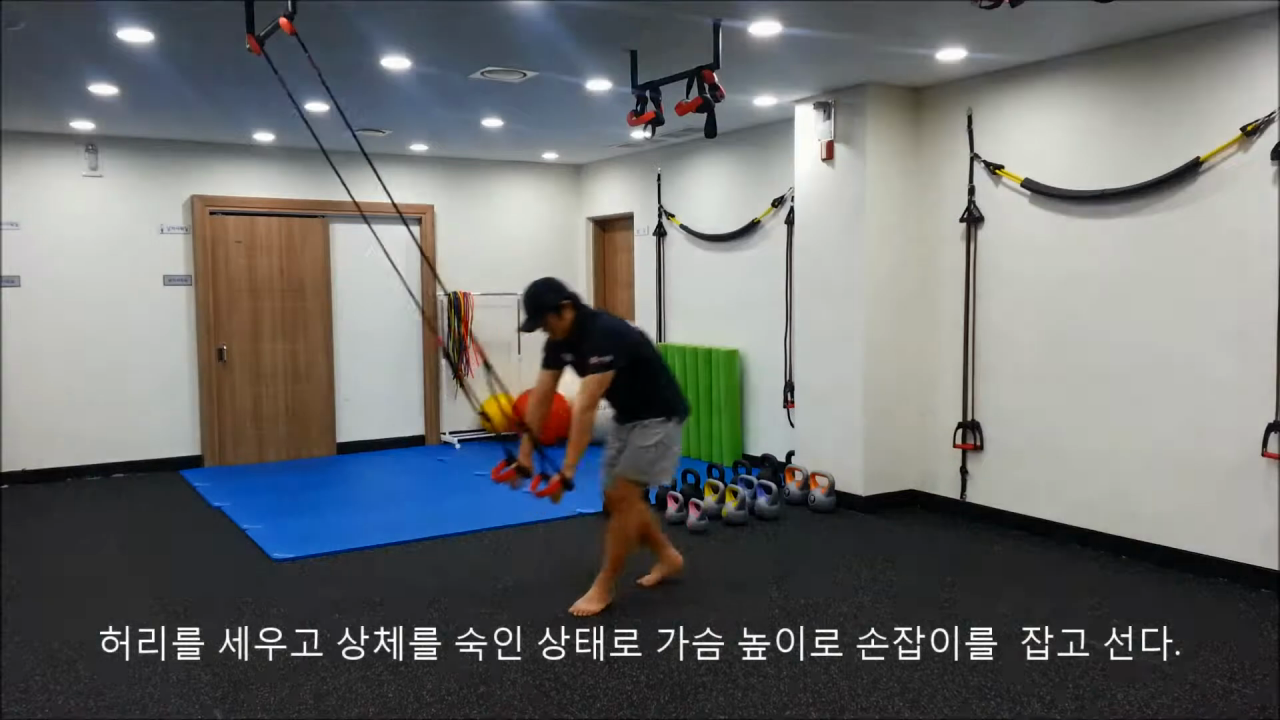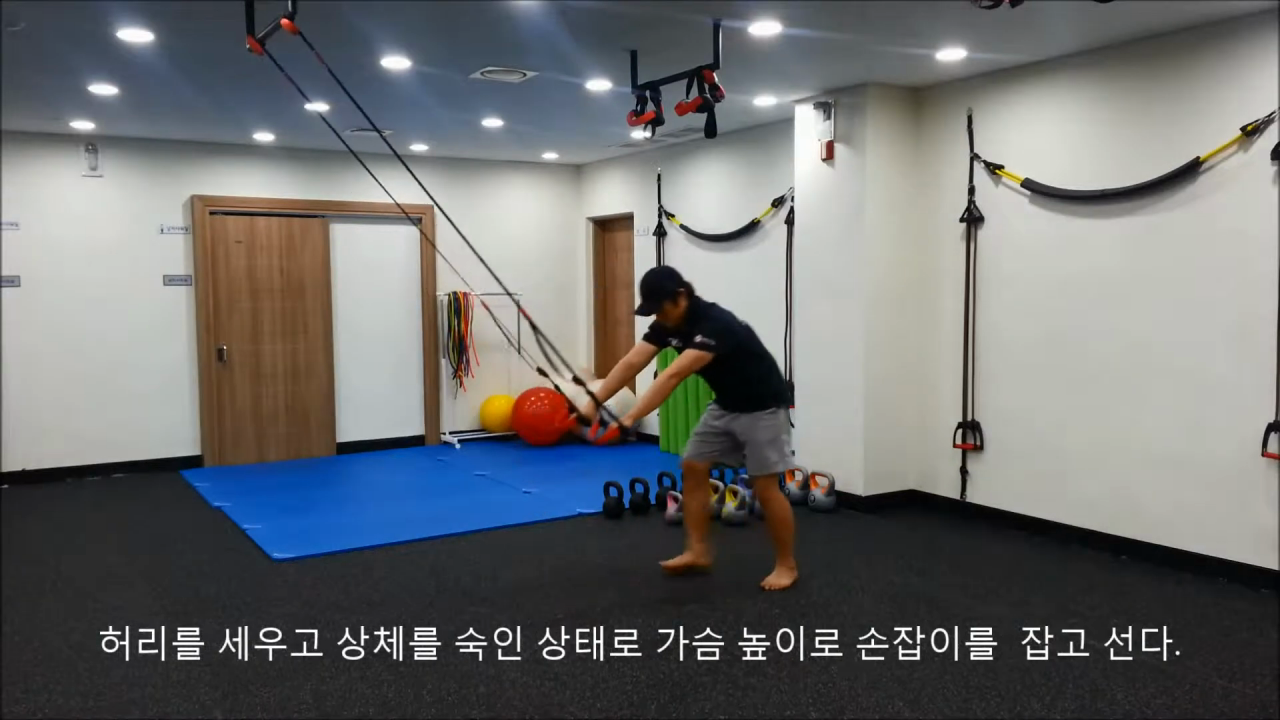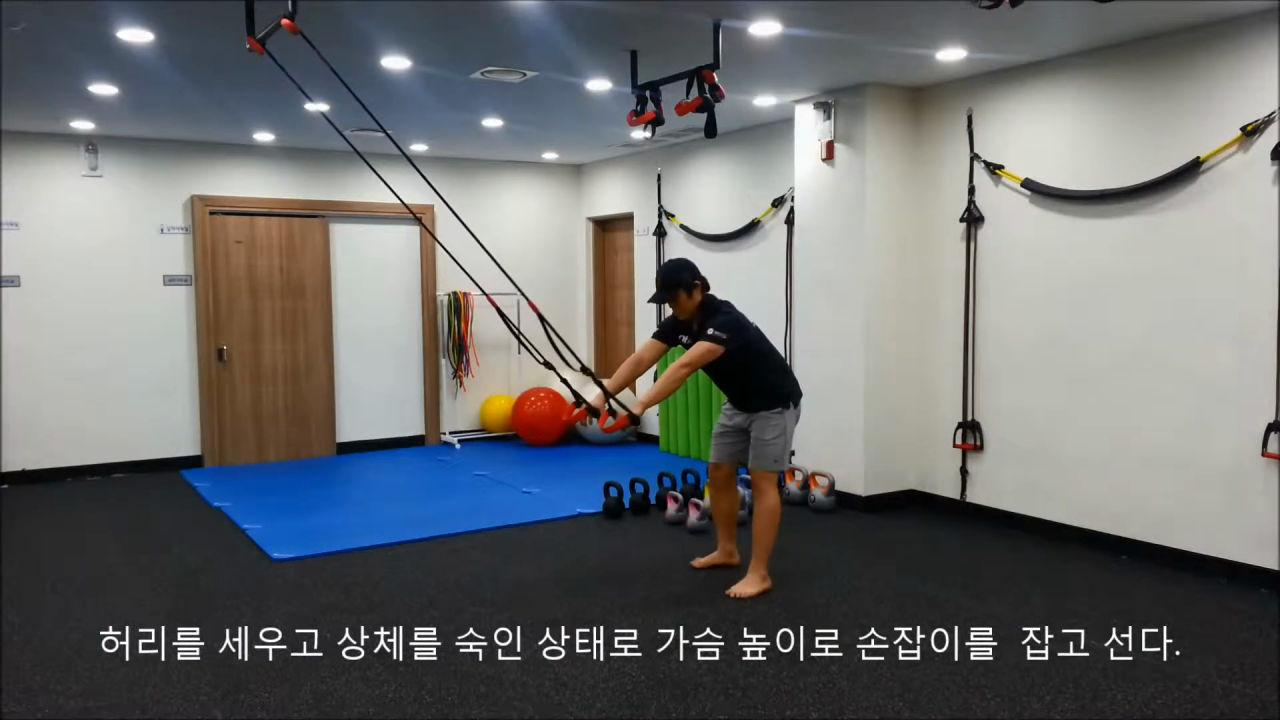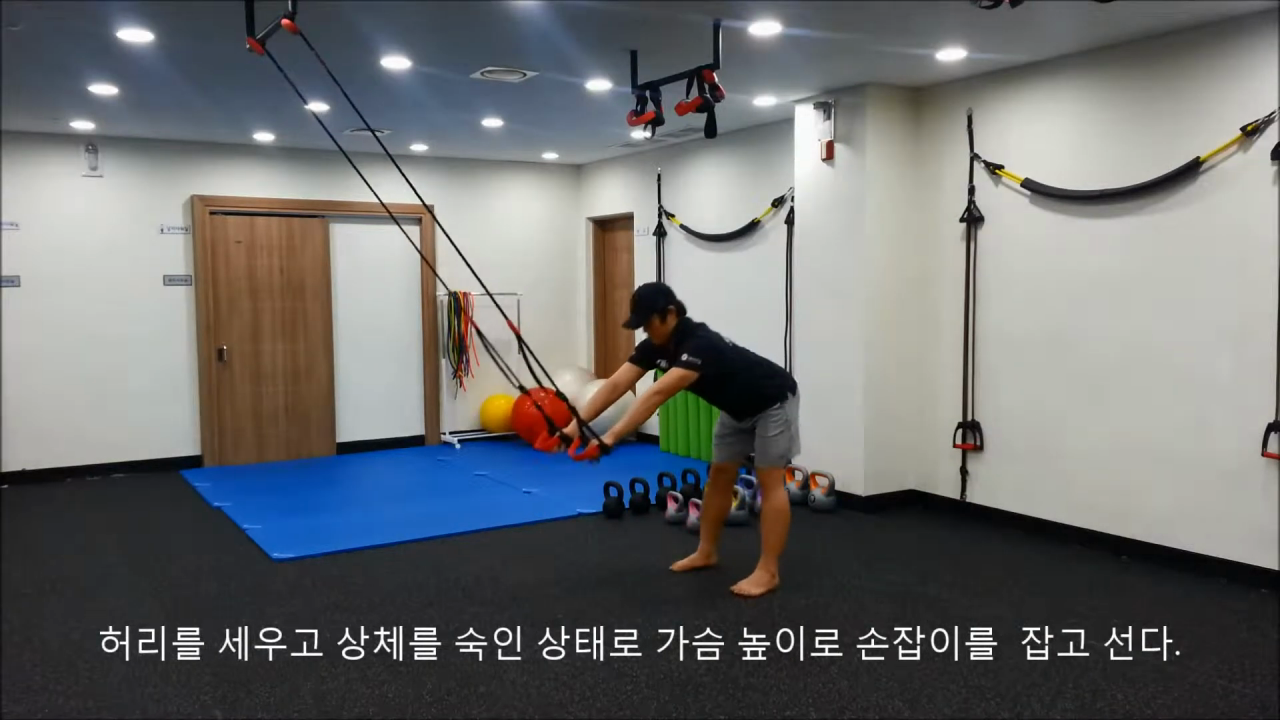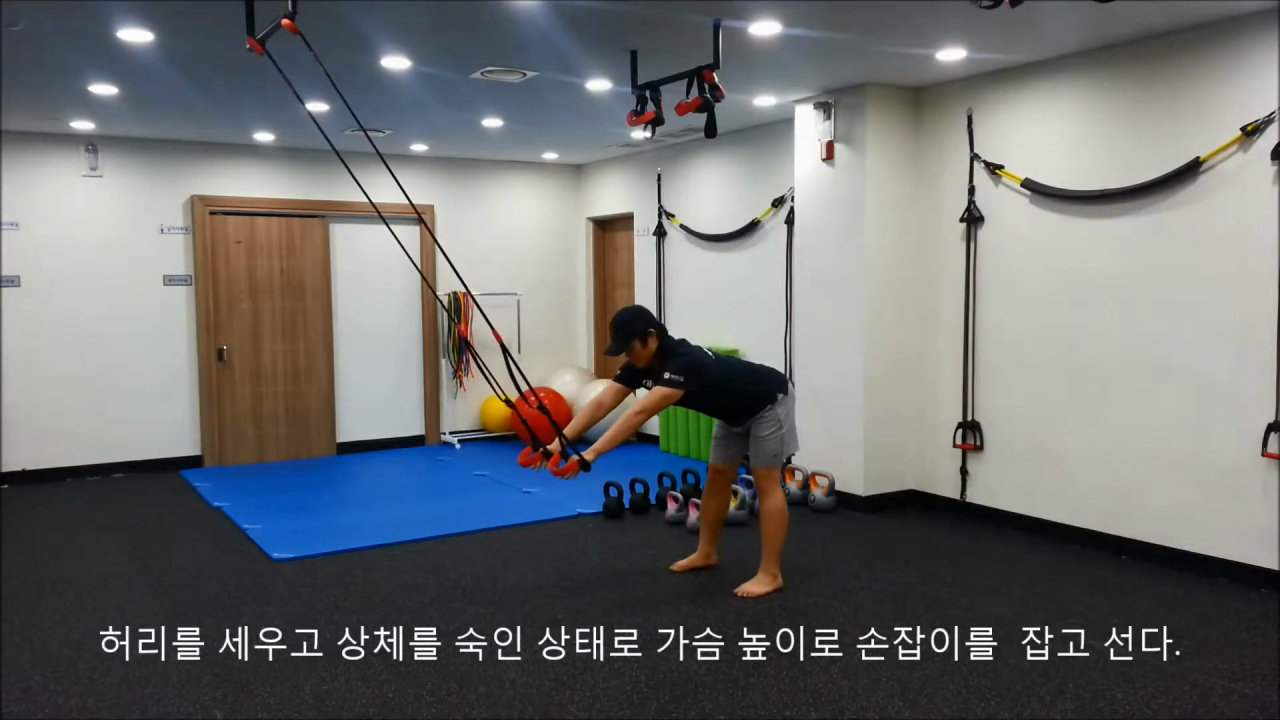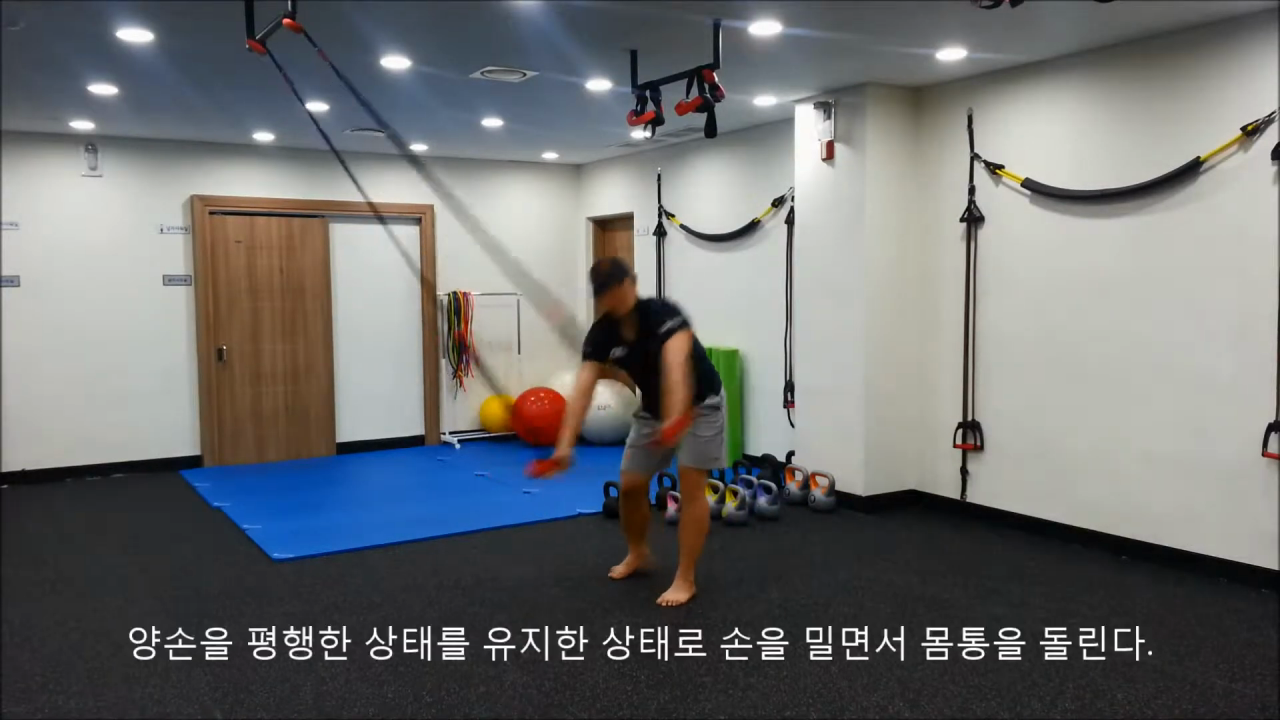
dt=0.7s
person 1, frame 1
left shoulder: (606, 335)
right shoulder: (560, 341)
left elbow: (585, 407)
right elbow: (541, 397)
left wrist: (568, 469)
right wrist: (525, 452)
left hip: (659, 417)
right hip: (628, 417)
left knee: (624, 497)
right knee: (619, 498)
left ankle: (602, 589)
right ankle: (668, 558)
person 1, frame 2
left shoulder: (715, 324)
right shoulder: (668, 325)
left elbow: (672, 377)
right elbow: (631, 364)
left wrist: (630, 419)
right wrist: (593, 404)
left hip: (763, 406)
right hip: (726, 405)
left knee: (764, 487)
right knee: (693, 469)
left ankle: (787, 564)
right ankle: (698, 552)
person 1, frame 3
left shoulder: (726, 320)
right shoulder: (678, 322)
left elbow: (685, 367)
right elbow: (640, 360)
left wrist: (640, 406)
right wrist: (602, 396)
left hip: (774, 404)
right hip: (739, 403)
left knee: (762, 482)
right knee: (719, 473)
left ankle: (759, 574)
right ankle: (726, 550)
person 1, frame 4
left shoulder: (701, 343)
right shoulder: (656, 346)
left elbow: (658, 395)
right elbow: (617, 385)
left wrist: (612, 436)
right wrist: (576, 425)
left hip: (773, 401)
right hip: (738, 408)
left knee: (769, 480)
right knee: (720, 474)
left ankle: (767, 572)
right ankle: (706, 553)
person 1, frame 5
left shoulder: (684, 362)
right shoulder: (641, 365)
left elbow: (640, 413)
right elbow: (601, 404)
left wrist: (592, 454)
right wrist: (559, 442)
left hip: (769, 402)
right hip: (734, 411)
left knee: (765, 481)
right knee: (717, 476)
left ankle: (770, 573)
right ankle: (706, 552)
person 1, frame 6
left shoulder: (664, 315)
right shoulder: (602, 333)
left elbow: (676, 366)
right elbow: (583, 389)
left wrist: (677, 415)
right wrist: (566, 443)
left hip: (700, 404)
right hip: (653, 412)
left knee: (690, 483)
right knee: (631, 485)
left ankle: (685, 579)
right ankle: (637, 554)
